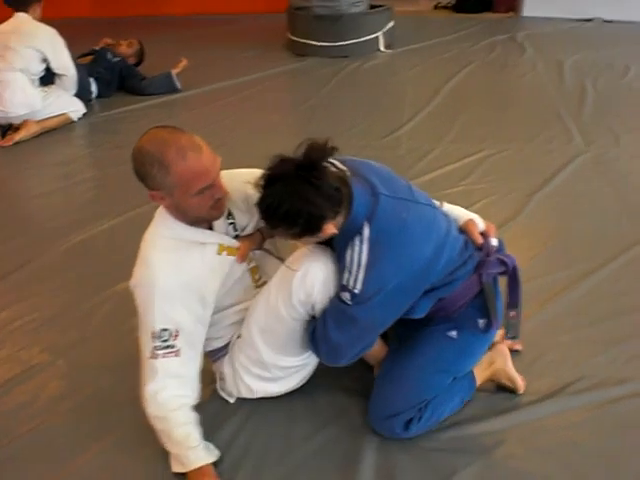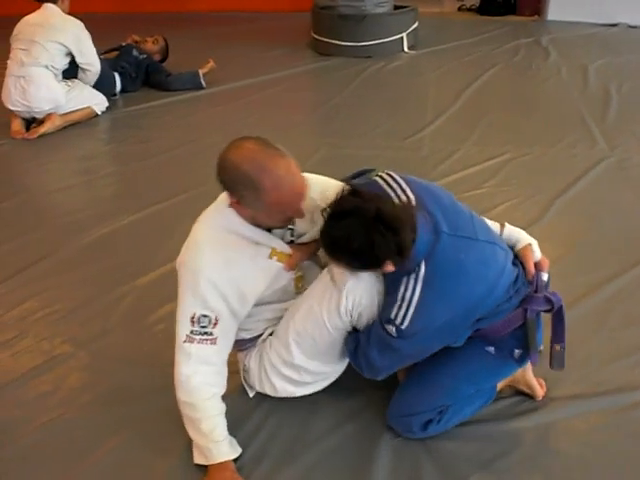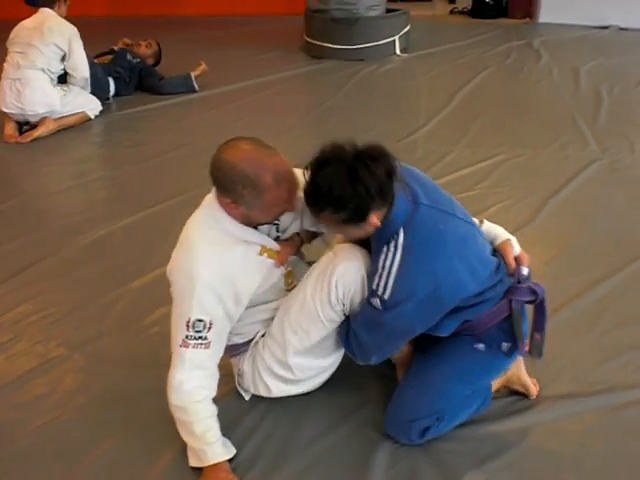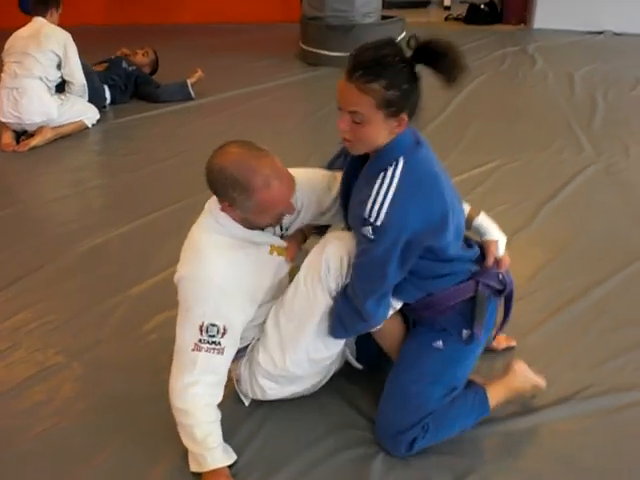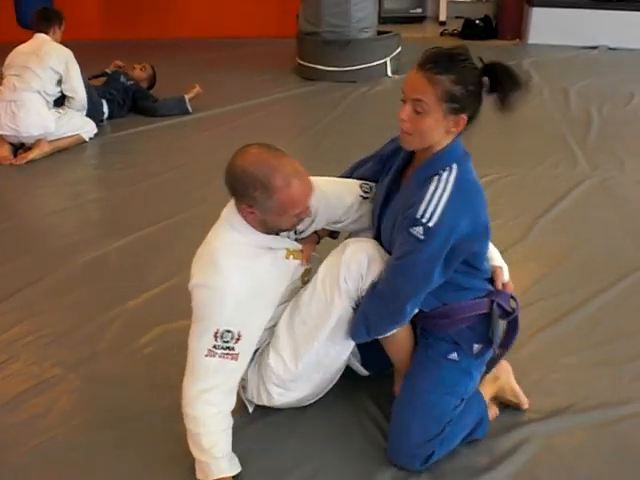
dt=0.4s
person 1, frame 1
left shoulder: (240, 187)
right shoulder: (161, 271)
right elbow: (166, 382)
left hip: (295, 319)
right hip: (252, 366)
right knee: (314, 265)
person 1, frame 2
left shoulder: (304, 191)
right shoulder: (208, 260)
right elbow: (197, 367)
left hip: (327, 320)
right hip: (278, 364)
right knee: (357, 281)
person 1, frame 3
left shoulder: (282, 186)
right shoulder: (201, 265)
right elbow: (189, 374)
left wrist: (494, 234)
left hip: (313, 317)
right hip: (270, 366)
right knee: (349, 265)
person 1, frame 4
left shoulder: (284, 189)
right shoulder: (211, 270)
right elbow: (195, 380)
left hip: (329, 322)
right hip: (277, 372)
right knee: (343, 252)
person 1, frame 5
left shoulder: (295, 194)
right shoulder: (225, 276)
right elbow: (205, 387)
left hip: (314, 332)
right hip: (272, 378)
right knee: (359, 258)
person 2, frame 1
left shoulder: (374, 265)
right shoulder: (331, 172)
left elbow: (334, 346)
right elbow: (300, 172)
left hip: (463, 310)
left knee: (391, 419)
left ankle: (488, 363)
person 2, frame 2
left shoulder: (420, 299)
right shoulder: (396, 189)
left elbow: (374, 360)
right elbow: (364, 183)
left hip: (502, 335)
right hip: (496, 287)
left knee: (407, 418)
left ankle: (507, 373)
person 2, frame 3
left shoulder: (406, 270)
right shoulder: (391, 181)
left elbow: (369, 341)
left hip: (487, 326)
right hip: (465, 297)
left knee: (405, 425)
left ankle: (502, 373)
person 2, frame 4
left shoulder: (396, 191)
right shoulder: (385, 144)
left elbow: (368, 293)
right elbow: (337, 181)
left wrist: (333, 325)
left hip: (452, 312)
right hip: (419, 290)
left knee: (399, 436)
right knee: (359, 346)
left ankle: (510, 383)
person 2, frame 5
left shoulder: (447, 198)
right shoulder: (408, 150)
left elbow: (399, 292)
right elbow: (353, 183)
left wrist: (347, 328)
left hip: (456, 327)
right hip: (419, 308)
left knee: (410, 452)
left ankle: (488, 380)
person 3, frame 1
right shoulder: (43, 31)
right elbow: (67, 72)
right wrist: (62, 96)
right hip: (18, 101)
right knee: (76, 107)
right ankle: (33, 128)
person 3, frame 2
left shoulder: (24, 21)
right shoulder: (70, 24)
left elbow: (24, 61)
right elbow: (92, 66)
right wrist: (81, 88)
right hip: (41, 94)
right knee: (99, 102)
left ankle: (19, 117)
right ankle: (57, 121)
person 3, frame 3
left shoulder: (21, 26)
right shoulder: (65, 28)
left elbow: (21, 65)
right elbow: (80, 74)
right wrist: (79, 94)
right hip: (37, 98)
right knee: (93, 105)
left ankle: (12, 120)
right ankle: (51, 124)
person 3, frame 4
left shoulder: (15, 36)
right shoulder: (59, 35)
right elbow: (76, 80)
right wrist: (76, 103)
right hip: (34, 107)
right knee: (91, 113)
right ankle: (48, 133)
person 3, frame 5
left shoulder: (16, 51)
right shoulder: (61, 52)
left elbow: (13, 89)
right elbow: (78, 96)
right wrist: (71, 117)
right hip: (32, 120)
right knee: (88, 127)
right ankle: (44, 147)
person 4, frame 1
left shoulder: (122, 67)
right shoulder: (103, 52)
left elbow: (143, 86)
right elbow: (79, 62)
left wrist: (174, 73)
right wrist: (97, 49)
person 4, frame 2
left shoulder: (148, 64)
right shoulder: (129, 50)
left elbow: (168, 82)
right elbow: (102, 57)
left wrist: (200, 73)
right wrist: (125, 46)
left hip: (109, 78)
person 4, frame 3
left shoulder: (141, 67)
right shoulder: (121, 54)
left elbow: (162, 85)
right elbow: (93, 61)
left wrist: (193, 75)
right wrist: (116, 49)
left hip: (103, 82)
person 4, frame 4
left shoulder: (138, 75)
right shoulder: (118, 63)
left elbow: (158, 93)
right elbow: (90, 70)
left wrist: (189, 83)
right wrist: (114, 59)
left hip: (99, 90)
person 4, frame 5
left shoulder: (136, 89)
right shoulder: (115, 75)
left elbow: (156, 107)
right elbow: (90, 82)
left wrist: (187, 98)
right wrist: (108, 72)
